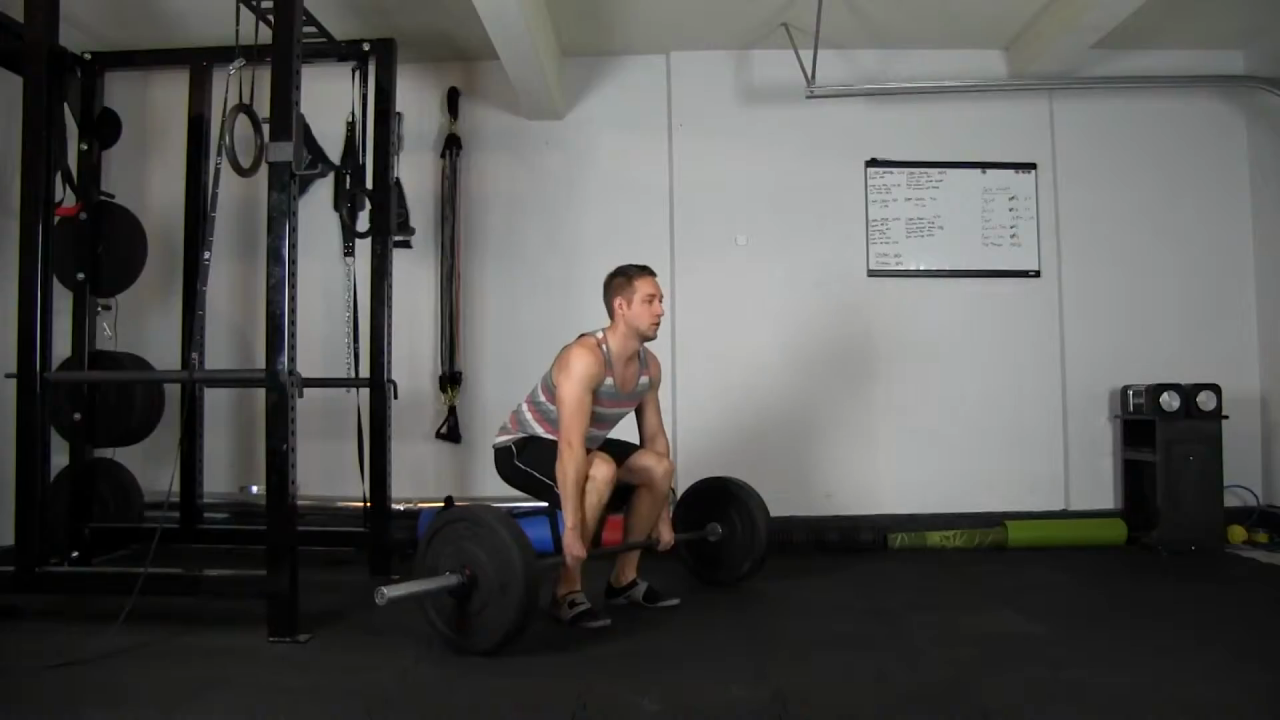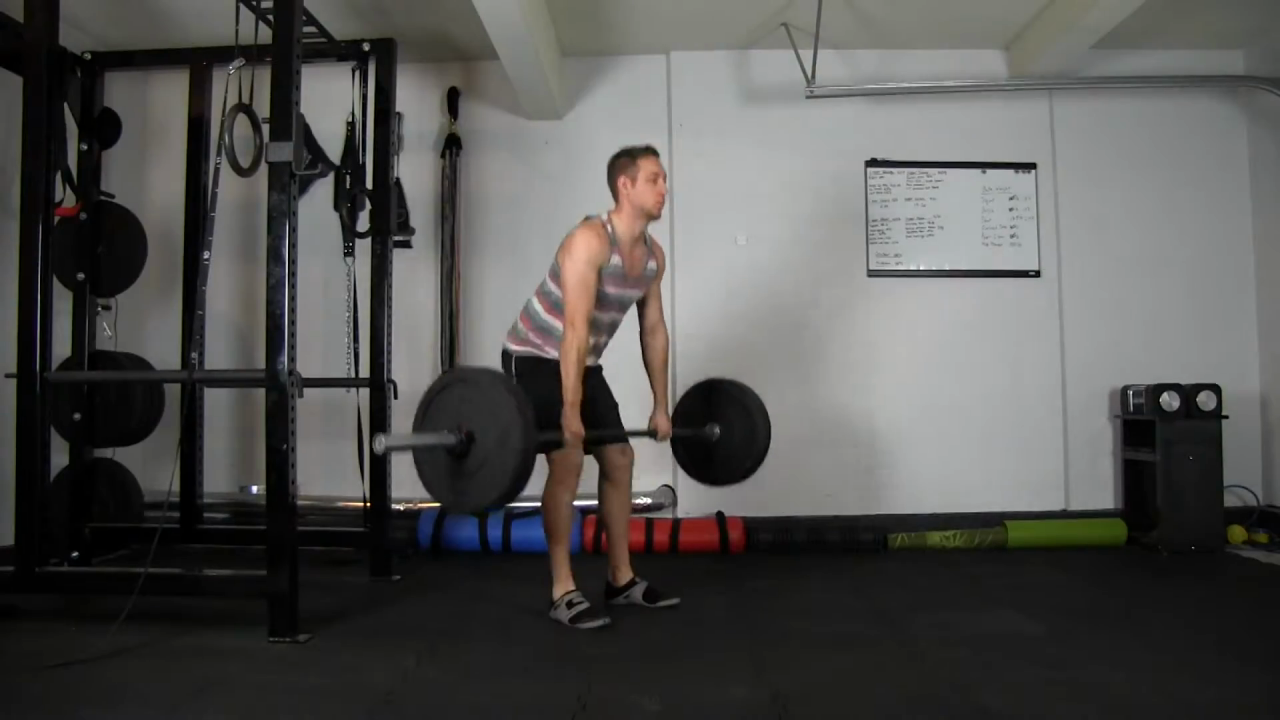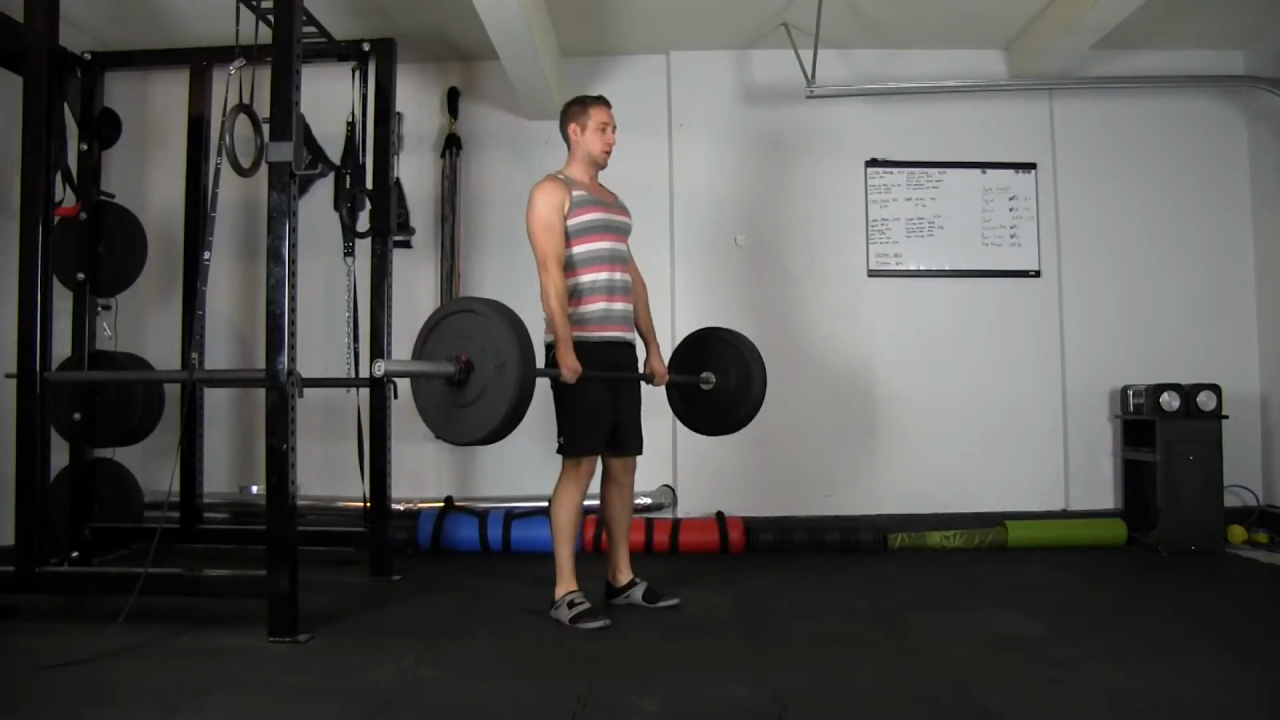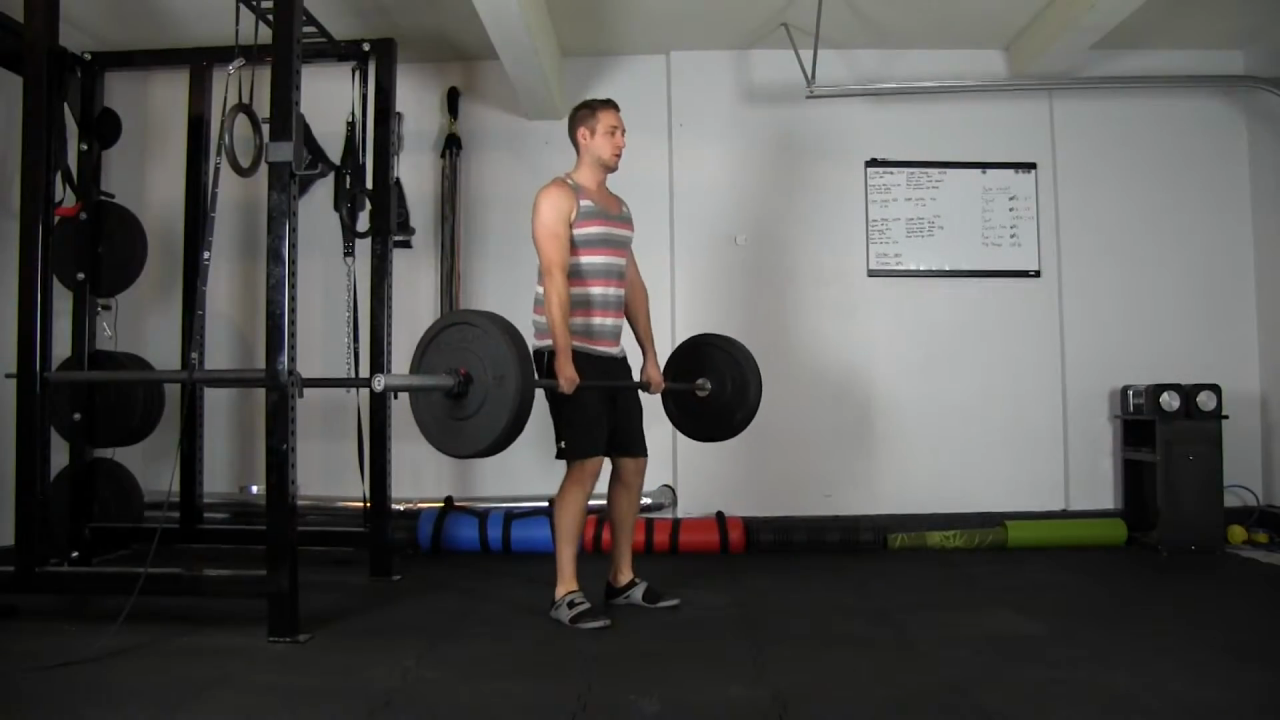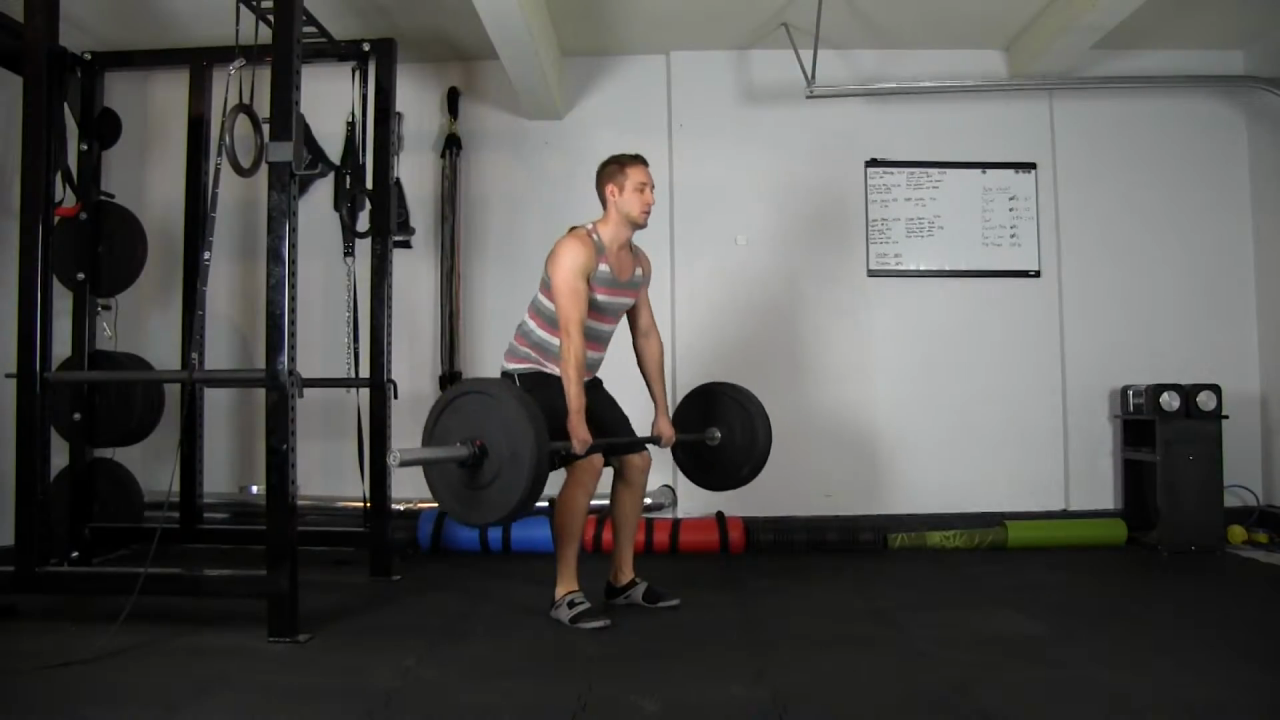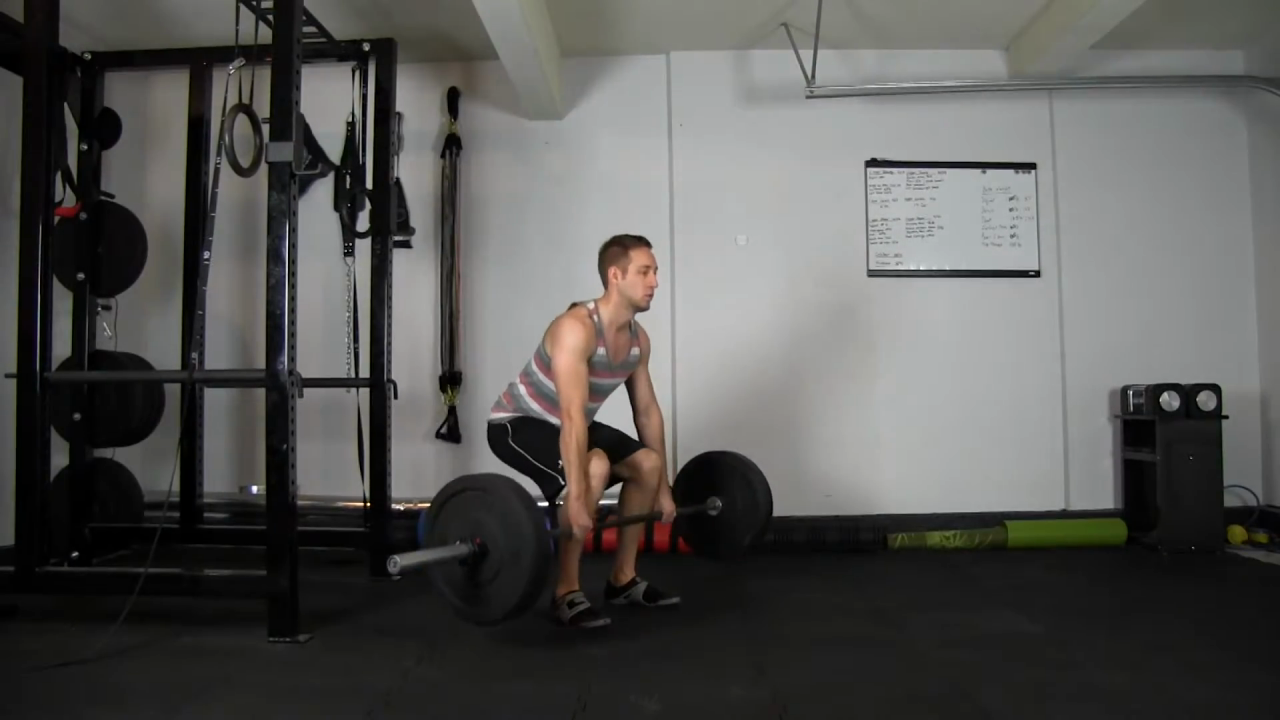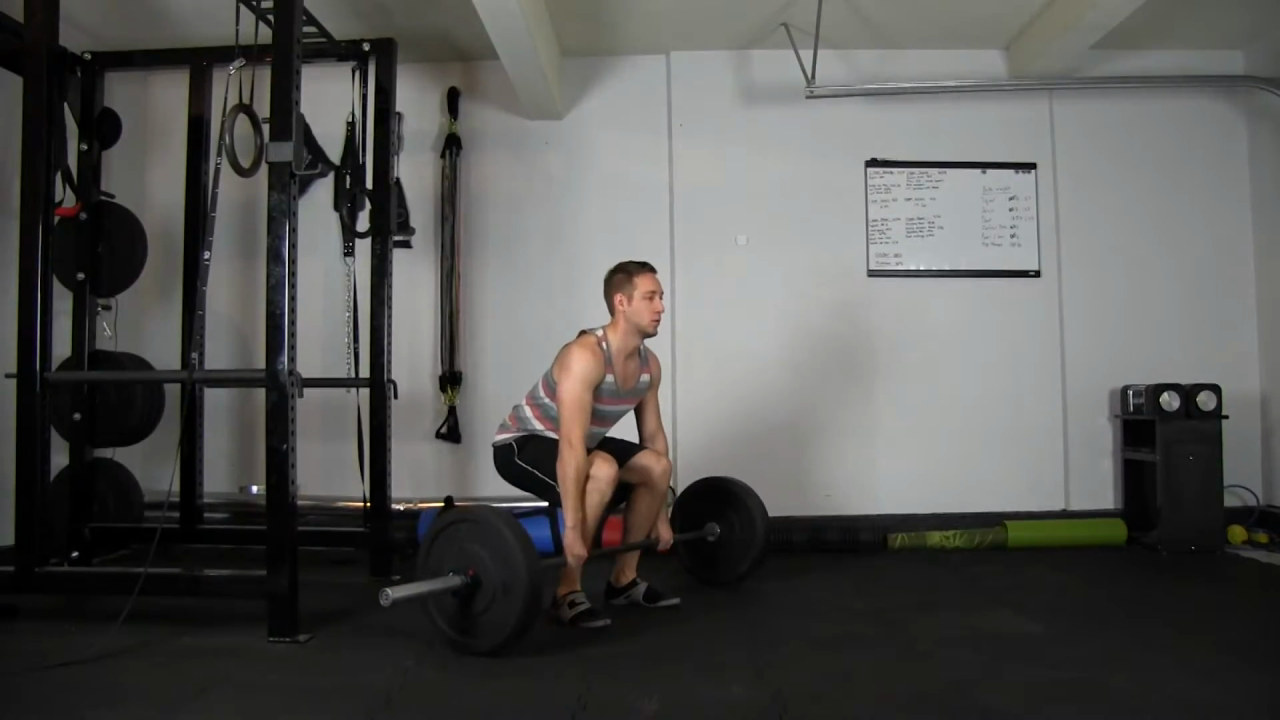
dt=0.7s
person 1, frame 1
left shoulder: (649, 365)
right shoulder: (584, 358)
left elbow: (654, 437)
right elbow: (570, 448)
left wrist: (663, 517)
right wrist: (572, 530)
left hip: (579, 446)
right hip: (523, 446)
left knee: (659, 469)
right knee: (601, 471)
left ankle: (624, 578)
right ankle: (568, 592)
person 1, frame 2
left shoulder: (653, 254)
right shoulder: (590, 240)
left elbow: (654, 330)
right elbow: (576, 323)
left wrist: (661, 406)
right wrist: (570, 412)
left hip: (584, 363)
right hip: (535, 357)
left knee: (620, 458)
right knee: (567, 461)
left ankle: (622, 580)
right ankle: (564, 592)
person 1, frame 3
left shoulder: (612, 200)
right shoulder: (552, 192)
right elbow: (551, 274)
left wrist: (652, 347)
right wrist: (565, 347)
left hip: (620, 348)
right hip: (580, 348)
left knee: (622, 464)
right knee: (580, 464)
left ankle: (622, 579)
right ankle: (565, 593)
person 1, frame 4
left shoulder: (619, 207)
right shoulder: (558, 196)
left elbow: (633, 284)
right elbow: (555, 278)
left wrist: (649, 356)
right wrist: (563, 356)
left hip: (610, 355)
right hip: (569, 354)
left knee: (631, 462)
right knee: (585, 464)
left ankle: (622, 580)
right ankle: (565, 593)
person 1, frame 5
left shoulder: (640, 262)
right shoulder: (577, 248)
left elbow: (647, 336)
right elbow: (571, 334)
left wrist: (662, 411)
right wrist: (575, 416)
left hip: (581, 376)
right hip: (533, 372)
left knee: (635, 460)
right knee: (587, 463)
left ankle: (623, 579)
right ankle: (566, 593)
person 1, frame 6
left shoulder: (638, 338)
right shoulder: (577, 328)
left elbow: (648, 410)
right elbow: (572, 416)
left wrist: (663, 488)
right wrist: (575, 497)
left hip: (562, 425)
right hip: (516, 423)
left knee: (647, 464)
right knee: (594, 467)
left ankle: (623, 579)
right ankle: (566, 593)
person 1, frame 7
left shoulder: (649, 364)
right shoulder: (585, 356)
left elbow: (653, 436)
right elbow: (570, 447)
left wrist: (660, 516)
right wrist: (573, 528)
left hip: (578, 445)
right hip: (521, 444)
left knee: (657, 468)
right knee: (602, 471)
left ankle: (624, 579)
right ankle: (568, 593)
